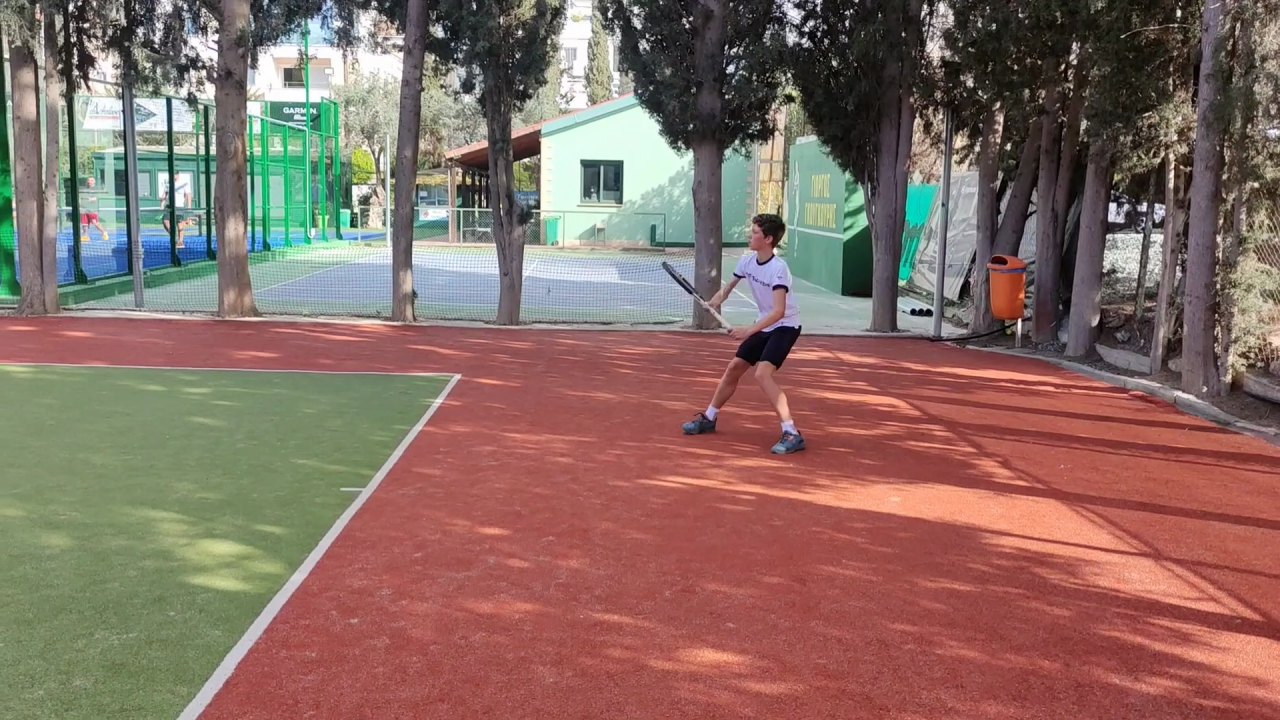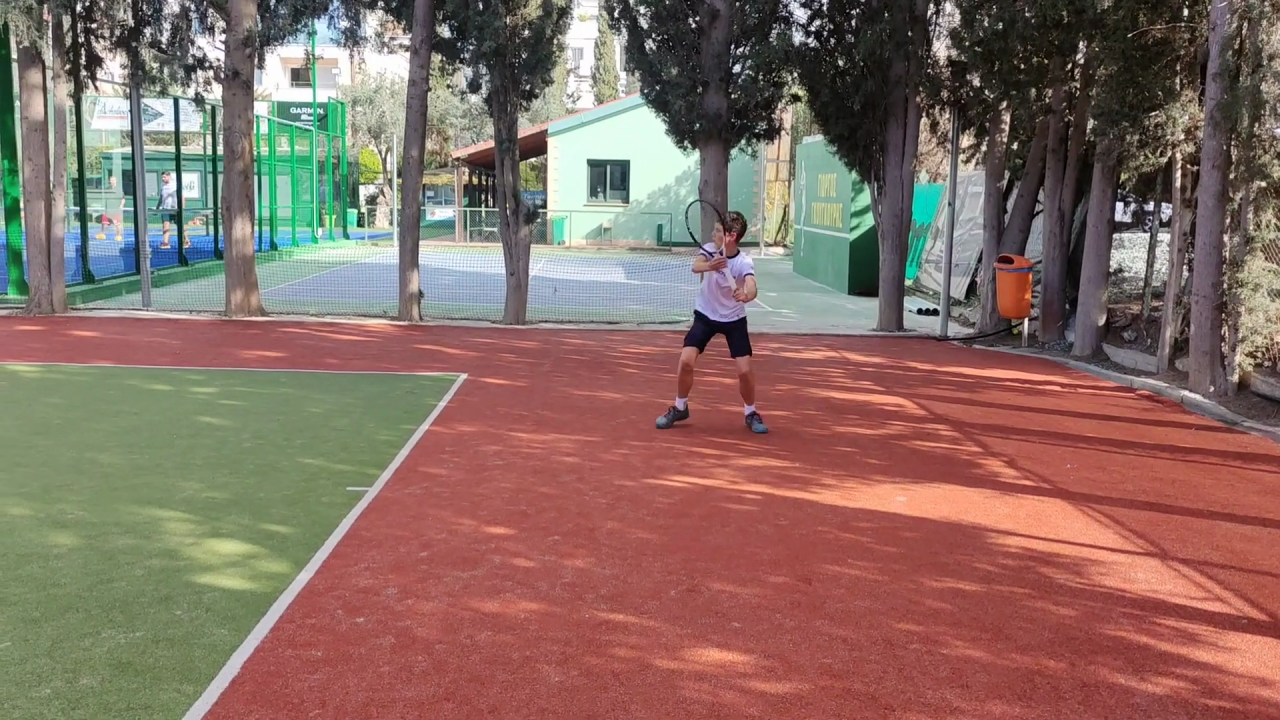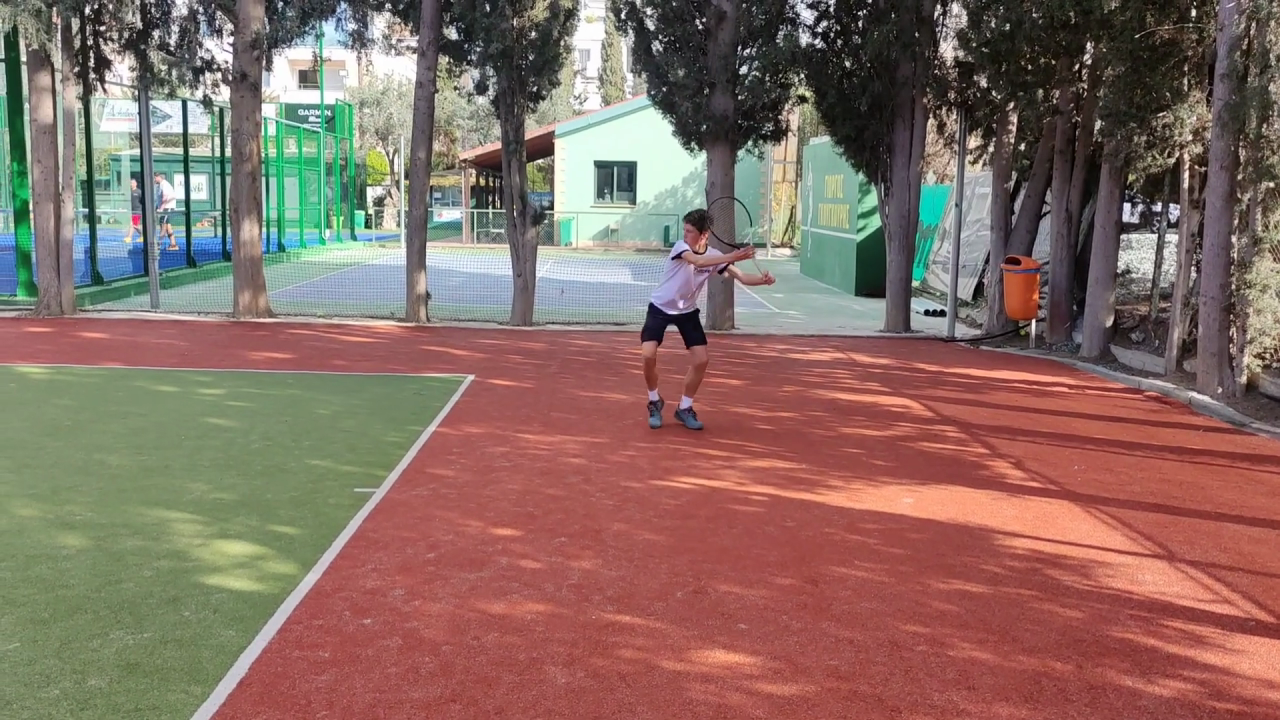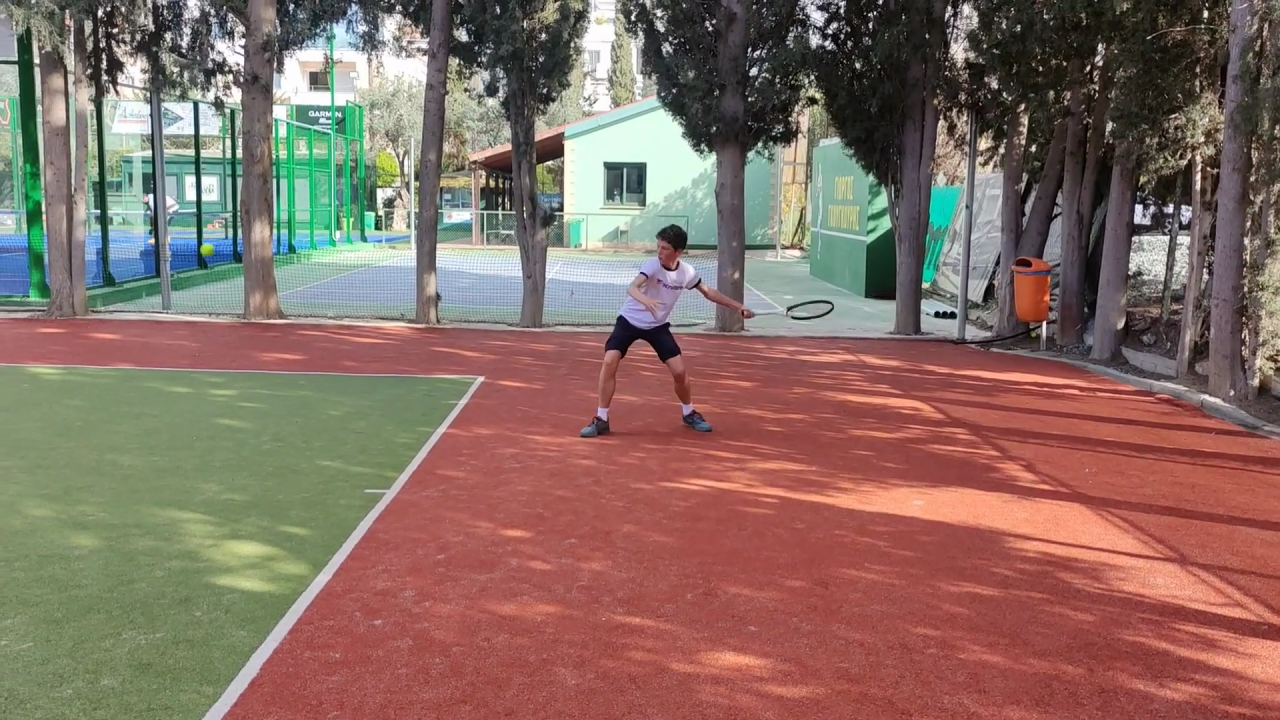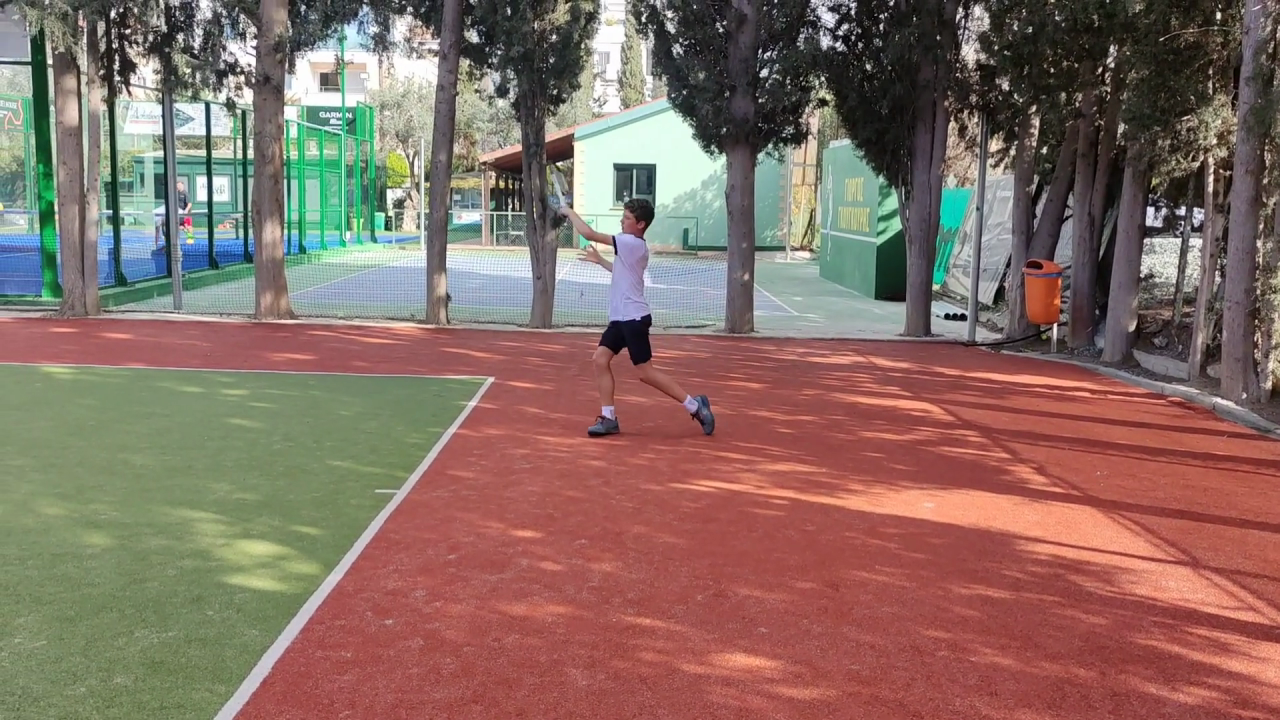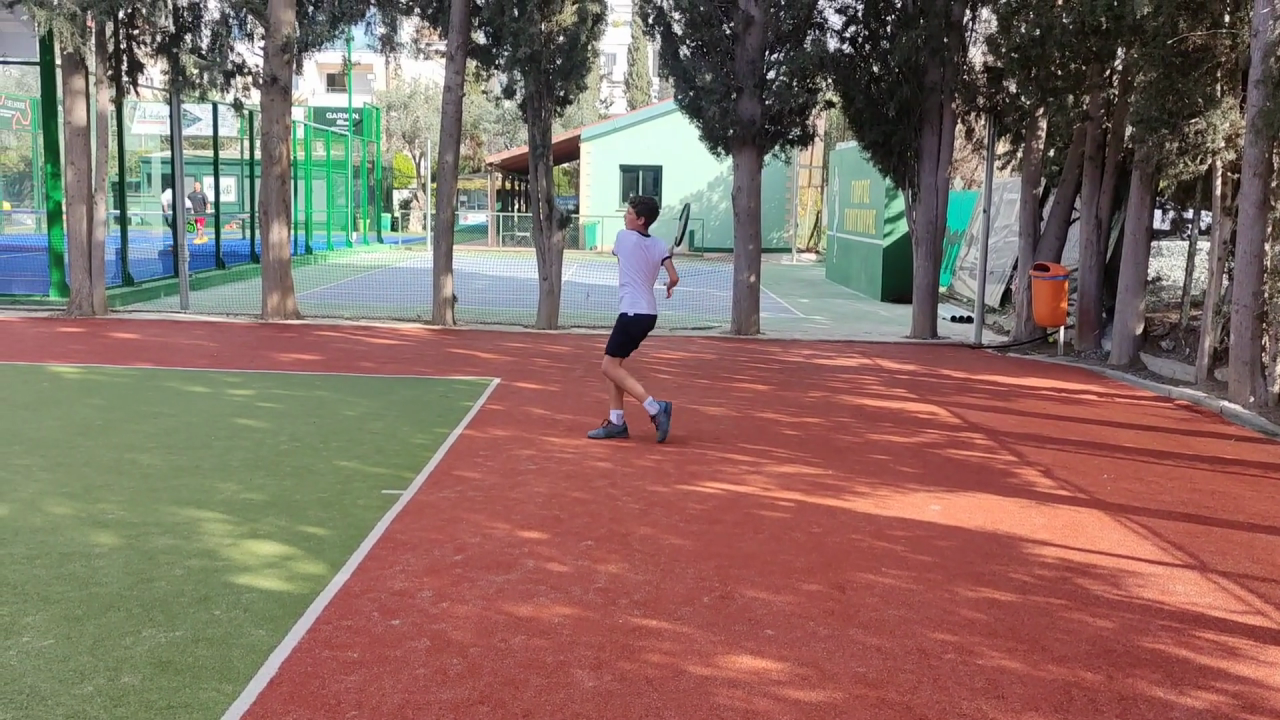
dt=0.4s
person 1, frame 1
left shoulder: (779, 269)
right shoulder: (747, 260)
left elbow: (779, 311)
right elbow: (729, 285)
left wrist: (751, 330)
right wrist: (716, 300)
left hip: (784, 327)
right hip: (764, 327)
left knee: (762, 374)
right knee: (733, 369)
left ankle: (792, 433)
right ankle: (709, 417)
person 1, frame 2
left shoulder: (745, 263)
right shoulder: (710, 249)
left elbow: (752, 290)
right elbow: (696, 267)
left wrist: (745, 296)
right wrist: (710, 267)
left hip: (734, 320)
right hip: (706, 315)
left knee: (744, 370)
right knee: (686, 360)
left ankle: (751, 413)
right ankle: (679, 408)
person 1, frame 3
left shoulder: (716, 256)
right shoulder: (680, 247)
left elbow: (742, 277)
right elbow: (698, 261)
left wrist: (762, 279)
right wrist: (733, 257)
left hip: (688, 310)
right hip: (660, 307)
left knee: (701, 360)
right knee: (648, 354)
left ankle: (685, 408)
right ankle: (655, 401)
person 1, frame 4
left shoulder: (687, 272)
right shoulder: (651, 265)
left elbow: (709, 293)
right elbow: (633, 288)
left wrist: (738, 307)
right wrist: (647, 301)
left hip: (657, 326)
right hip: (629, 320)
left knee: (679, 370)
right knee: (609, 362)
left ankle: (689, 413)
right ankle: (601, 419)
person 1, frame 5
left shoulder: (630, 243)
right shoulder: (634, 244)
left elbow: (587, 233)
left wrist: (569, 212)
right wrist: (600, 259)
left hip: (634, 317)
right hip: (620, 317)
left knee: (646, 372)
right knee: (600, 360)
left ankle: (695, 406)
right ankle: (609, 418)
person 1, frame 6
left shoulder: (623, 237)
right shoulder: (660, 245)
right elbow: (673, 277)
right wrist: (669, 286)
left hip: (633, 313)
right hip: (647, 314)
left knee: (610, 367)
right knee: (612, 366)
left ankle: (656, 408)
right ankle: (616, 422)
